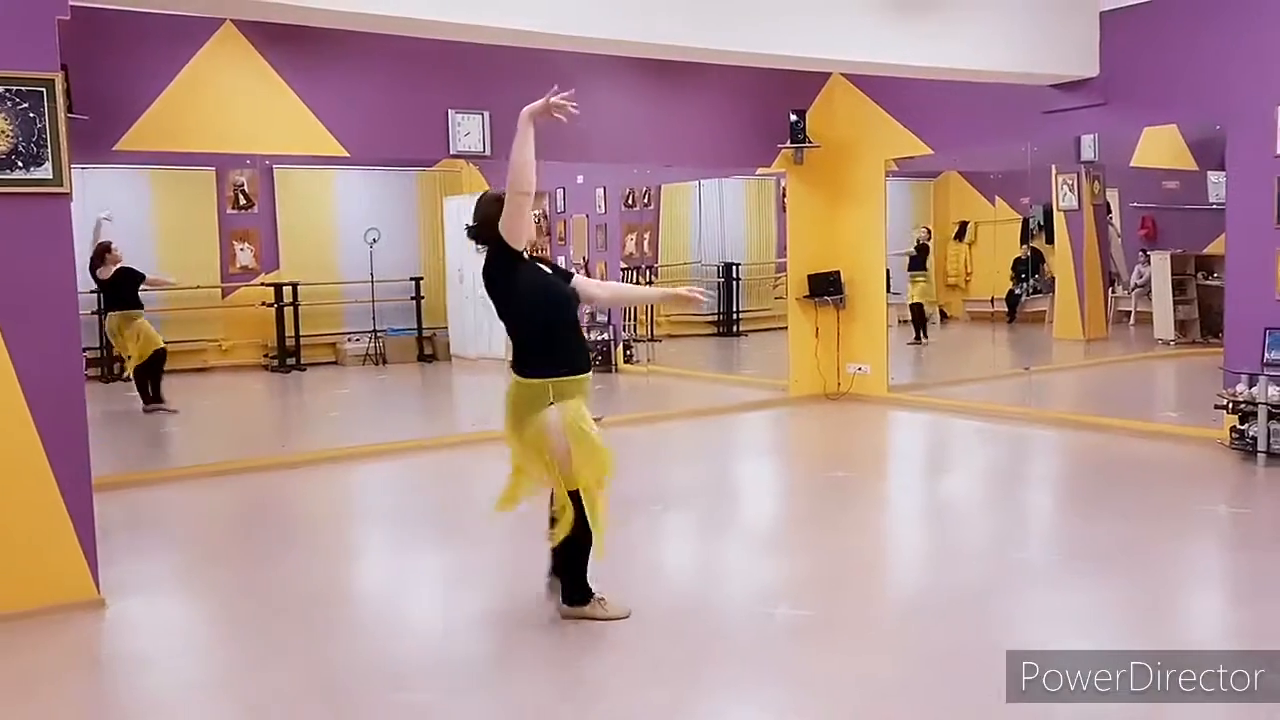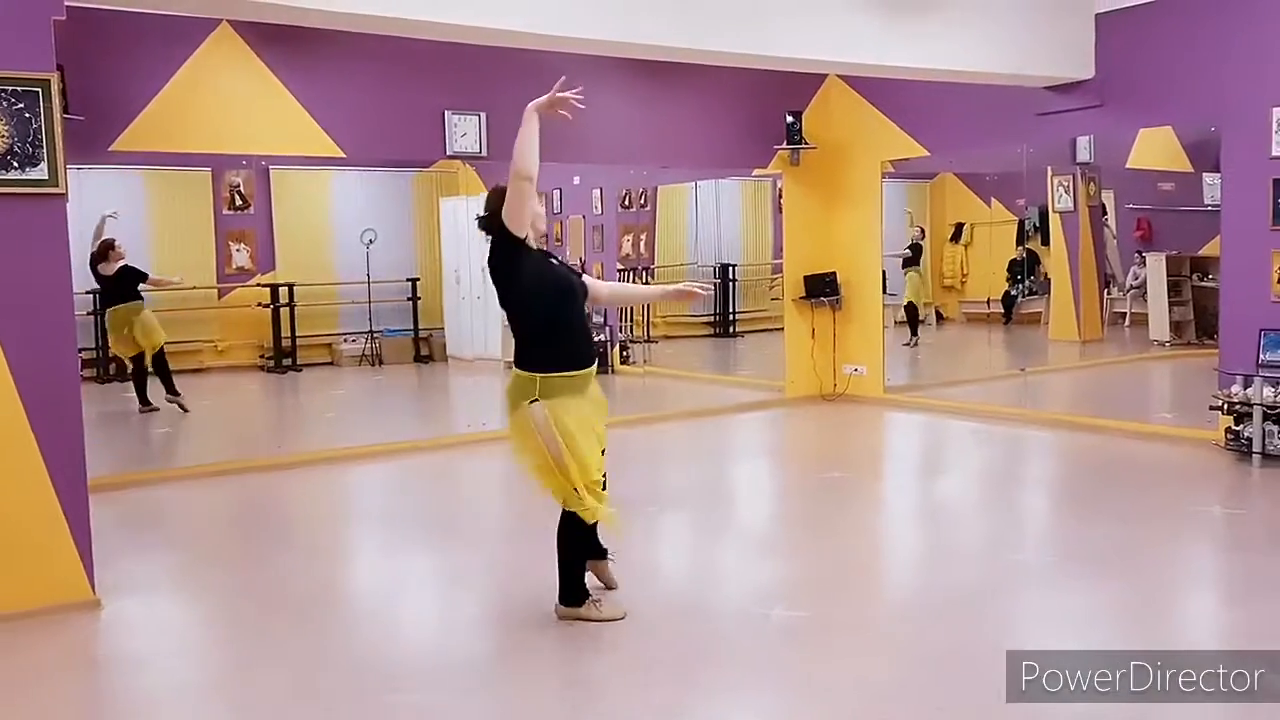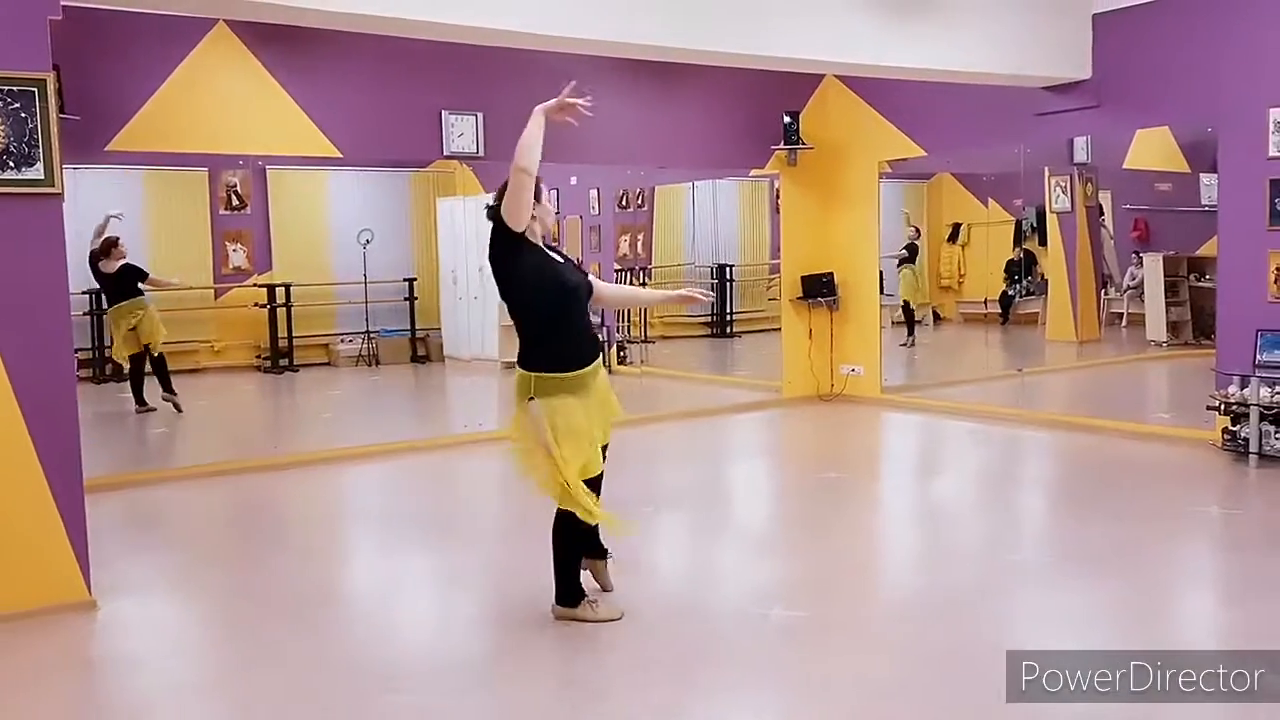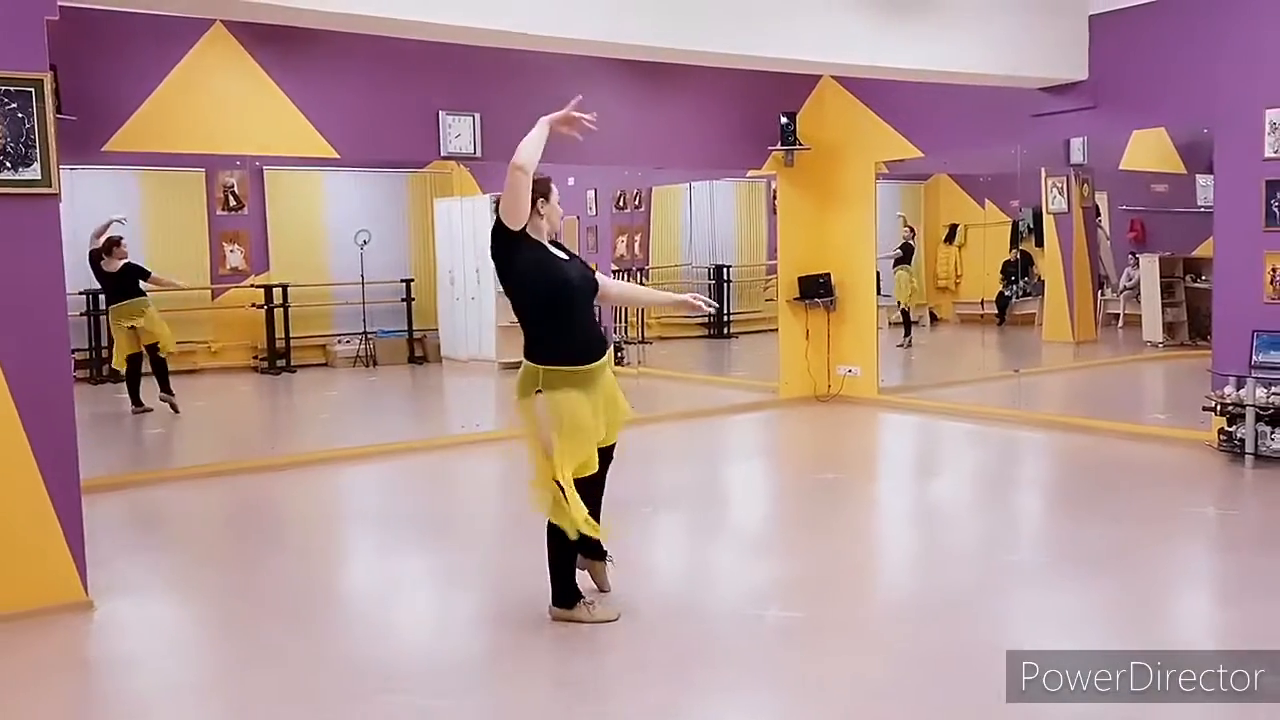
dt=0.1s
person 1, frame 1
left shoulder: (538, 269)
right shoulder: (502, 268)
left elbow: (600, 292)
right elbow: (518, 191)
left wrist: (666, 294)
right wrist: (527, 119)
left hip: (560, 394)
right hip: (547, 402)
left knee: (575, 487)
right knee: (586, 489)
left ankle: (562, 571)
right ankle: (576, 597)
person 1, frame 2
left shoulder: (546, 263)
right shoulder: (507, 259)
left elbow: (605, 292)
right elbow: (522, 179)
left wrist: (669, 291)
right wrist: (534, 112)
left hip: (574, 388)
right hip: (546, 396)
left knee: (585, 480)
right knee: (582, 489)
left ankle: (590, 553)
right ankle: (573, 598)
person 1, frame 3
left shoulder: (556, 260)
right shoulder: (509, 252)
left elbow: (607, 294)
right elbow: (521, 173)
left wrist: (673, 296)
right wrist: (542, 114)
left hip: (585, 382)
right hip: (551, 393)
left knee: (590, 476)
right knee: (575, 488)
left ankle: (591, 550)
right ankle: (568, 599)
person 1, frame 4
left shoulder: (563, 257)
right shoulder: (511, 249)
left elbow: (611, 290)
right elbow: (518, 171)
left wrist: (675, 299)
right wrist: (546, 124)
left hip: (594, 378)
right hip: (554, 390)
left knee: (596, 471)
right knee: (570, 490)
left ankle: (590, 550)
right ankle: (564, 600)
person 2, frame 1
left shoulder: (96, 271)
right shoulder: (124, 273)
left elbow: (95, 246)
right elbow: (153, 282)
left wrist: (99, 222)
right wrist: (169, 282)
left hip: (114, 322)
right hip: (131, 320)
left knee: (140, 361)
right knee: (158, 354)
left ankle: (149, 402)
right ankle: (156, 399)
person 2, frame 2
left shoulder: (96, 267)
right shoulder: (127, 271)
left elbow: (96, 241)
right elbow: (156, 282)
left wrist: (102, 220)
right wrist: (175, 281)
left hip: (114, 317)
right hip: (135, 313)
left knee: (137, 360)
right knee: (156, 354)
left ankle: (144, 402)
right ankle: (172, 393)
person 2, frame 3
left shoulder: (96, 265)
right shoulder: (127, 269)
left elbow: (96, 240)
right elbow: (155, 282)
left wrist: (107, 219)
right wrist: (174, 283)
left hip: (117, 315)
right hip: (139, 309)
left knee: (135, 360)
right knee: (155, 352)
left ankle: (140, 403)
right ankle: (169, 391)
person 2, frame 4
left shoulder: (97, 264)
right shoulder: (130, 268)
left elbow: (95, 238)
right elbow: (157, 281)
left wrist: (110, 222)
right wrist: (177, 284)
left hip: (117, 315)
right hip: (141, 310)
left knee: (132, 359)
right knee: (156, 352)
left ankle: (137, 403)
right ankle: (166, 391)
